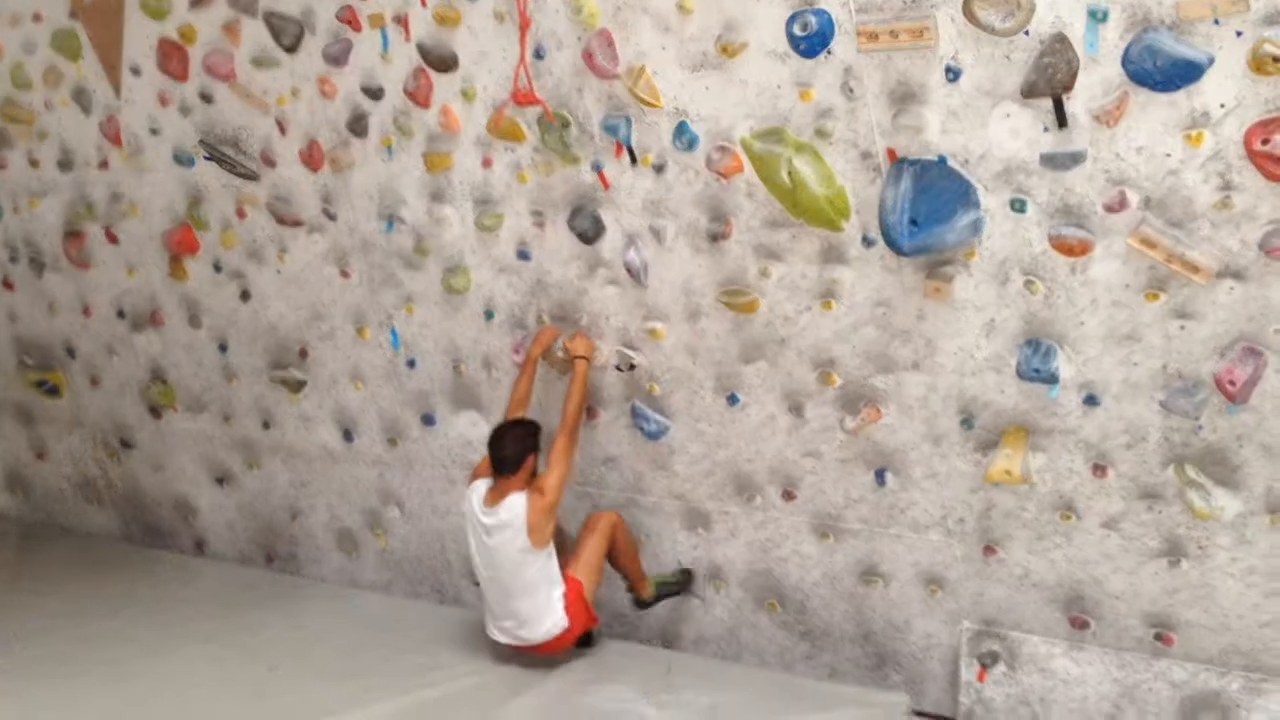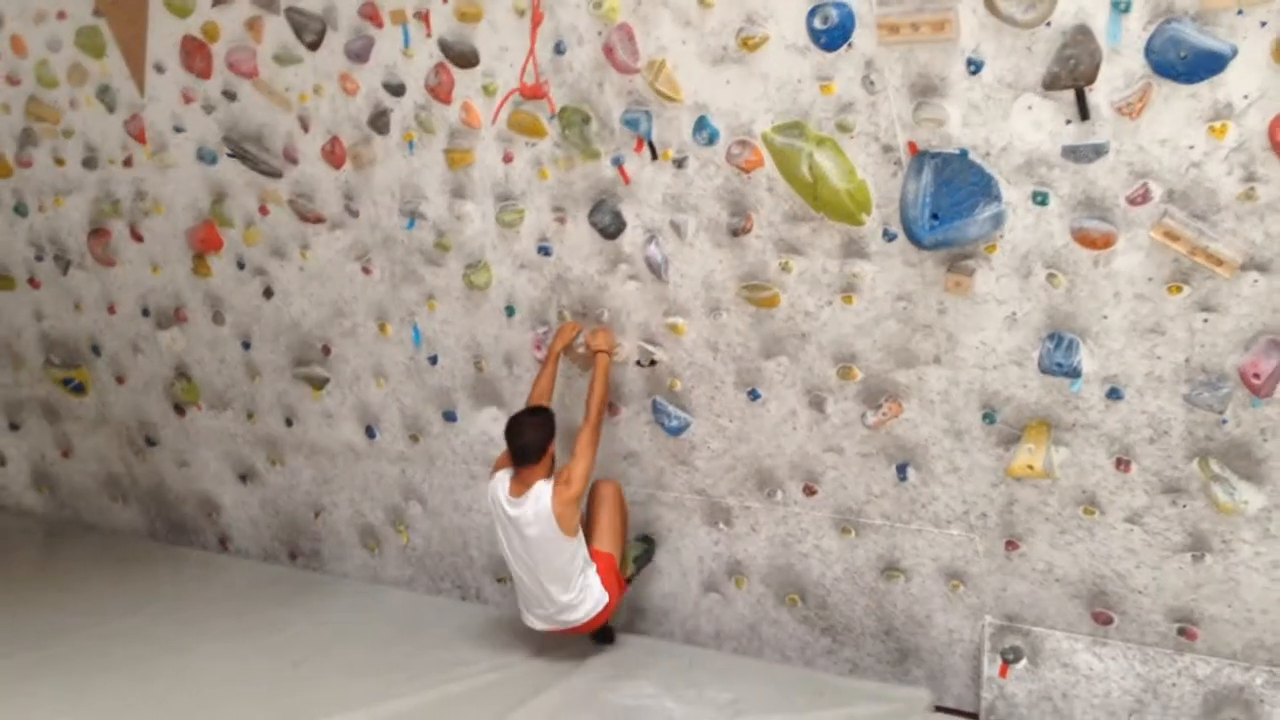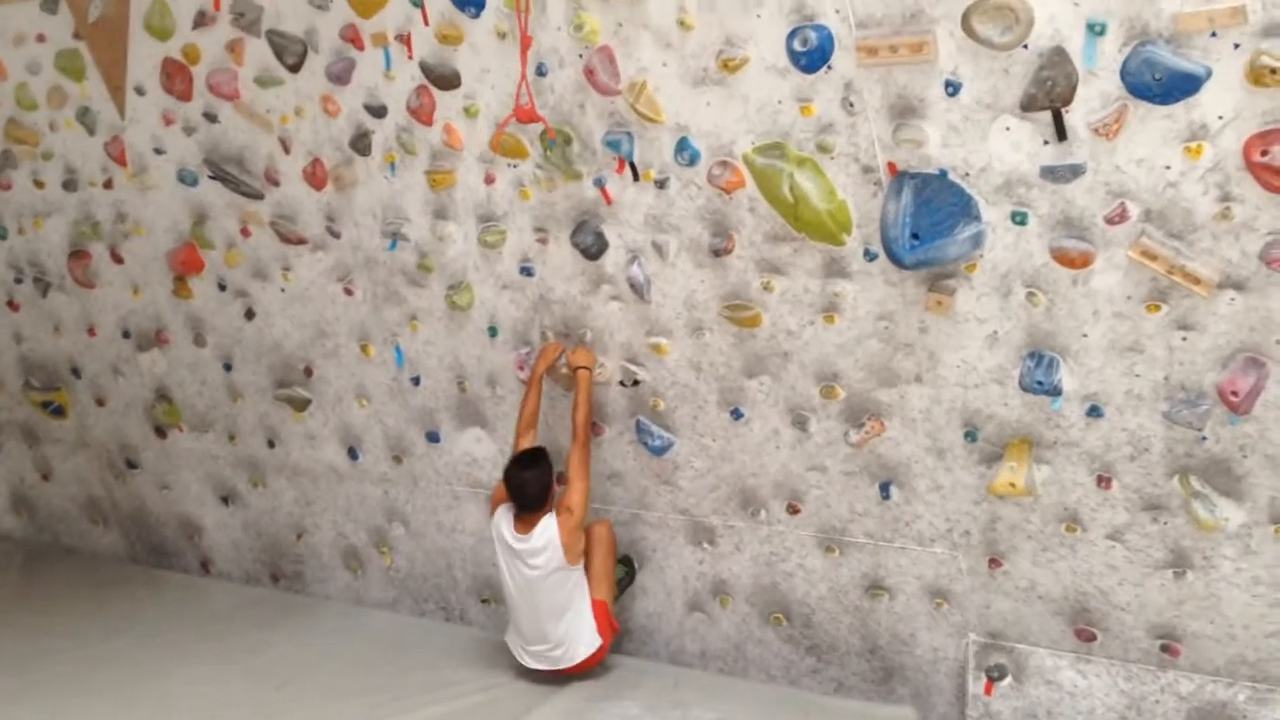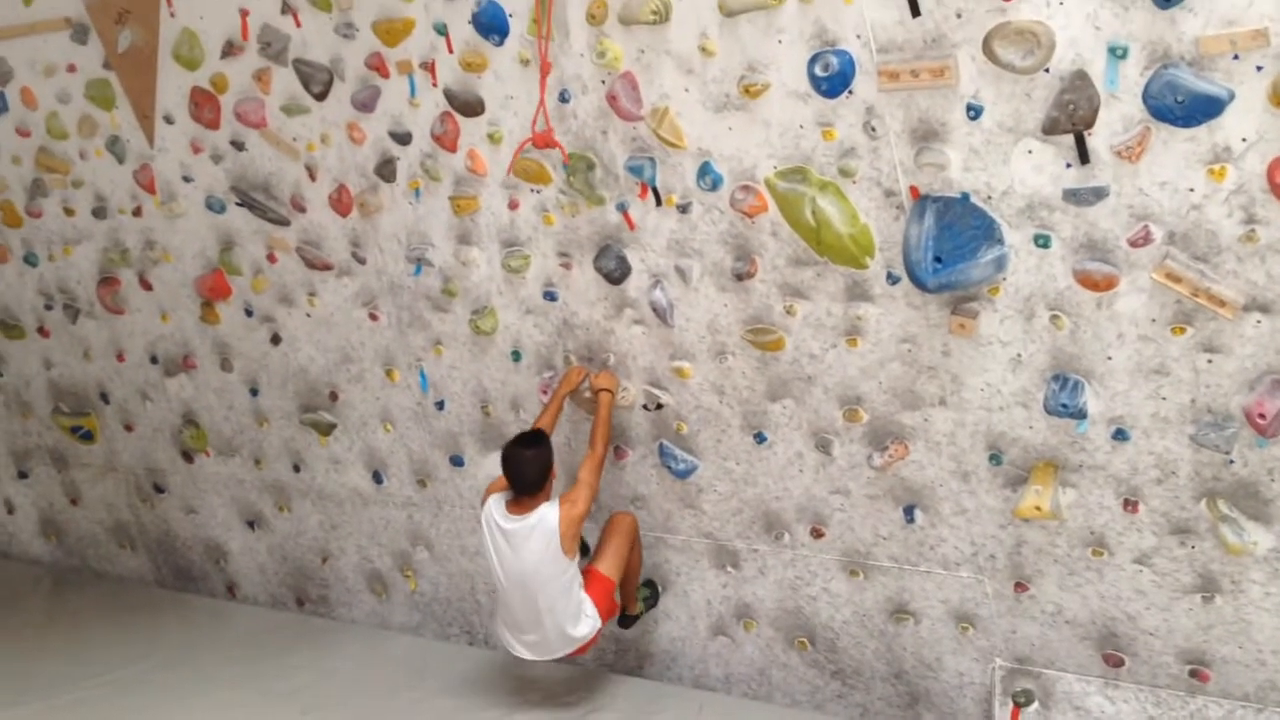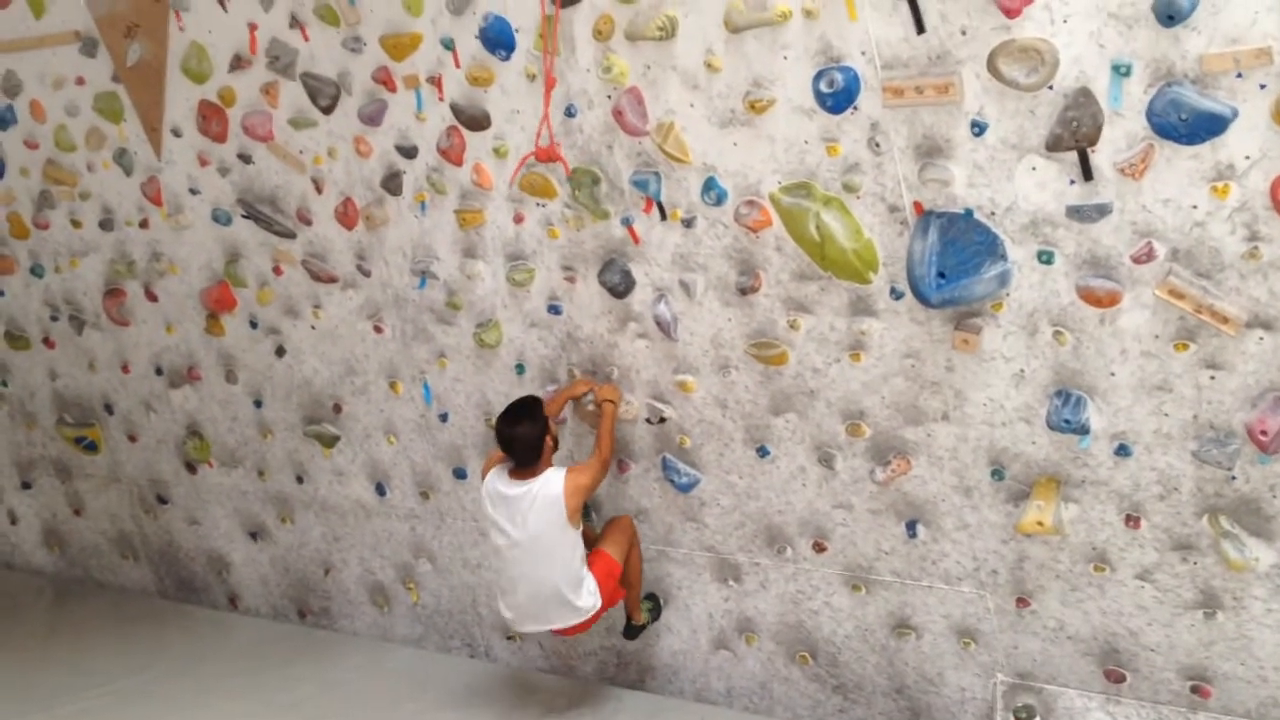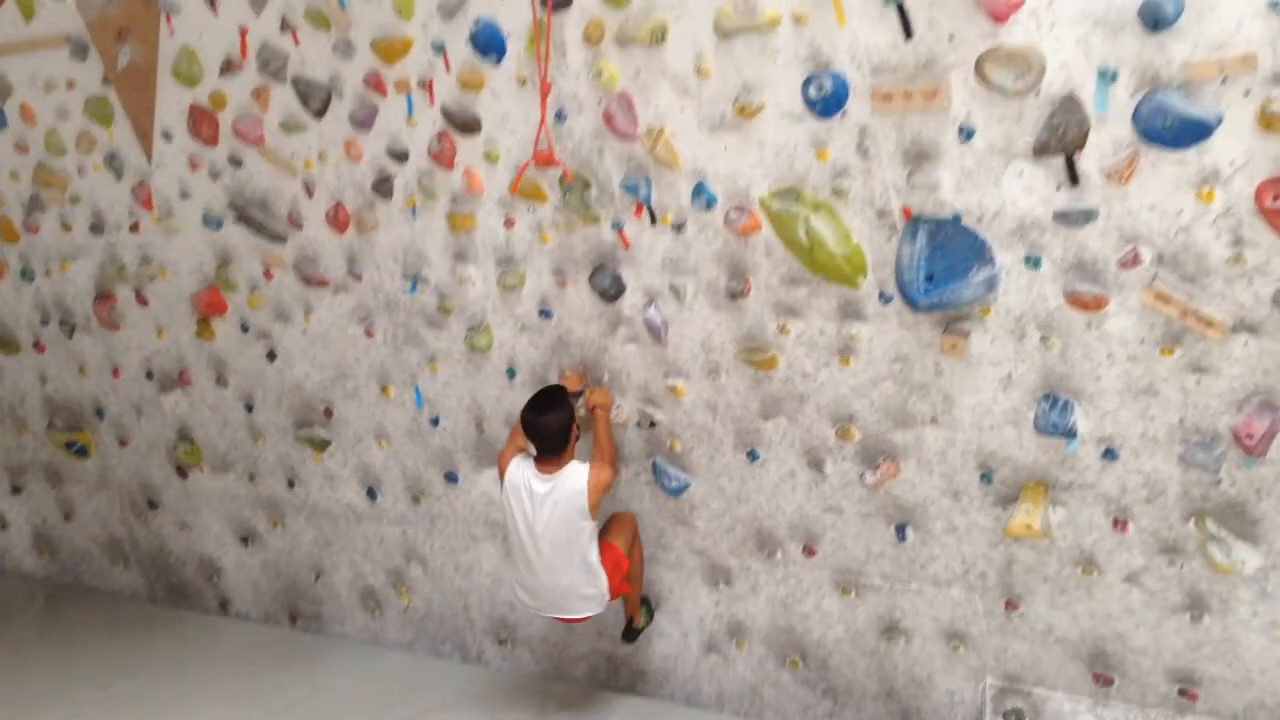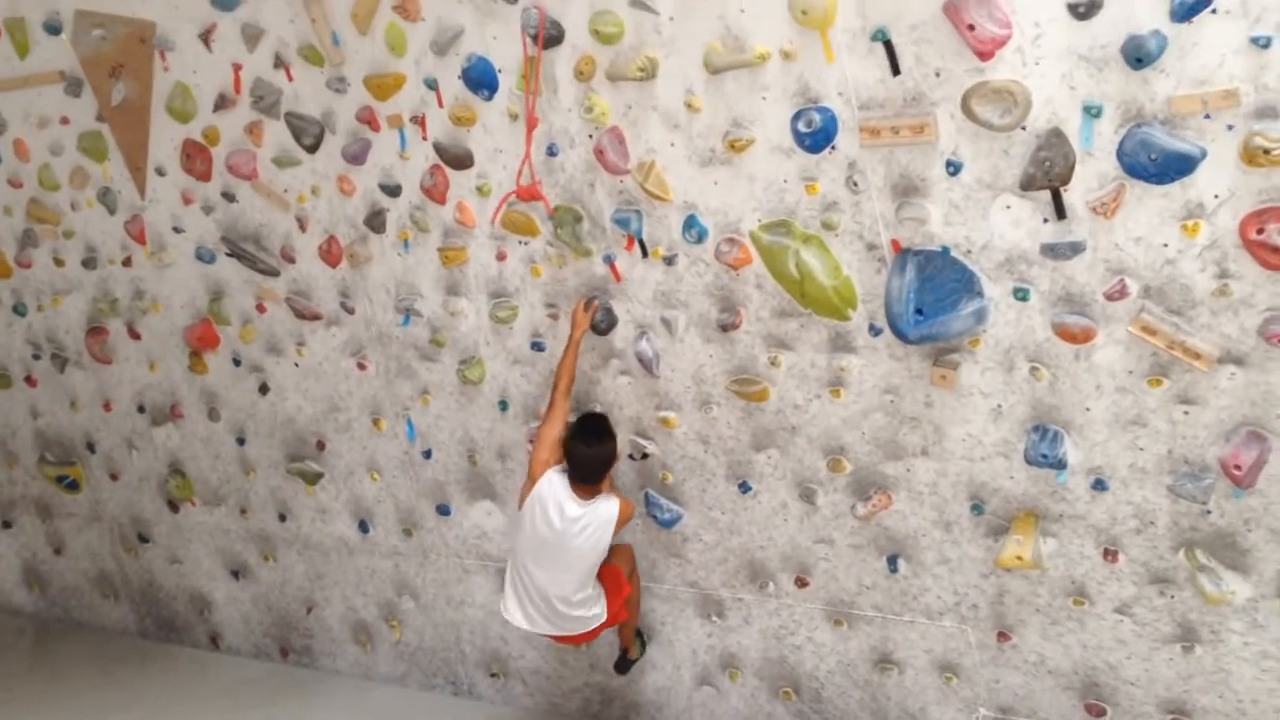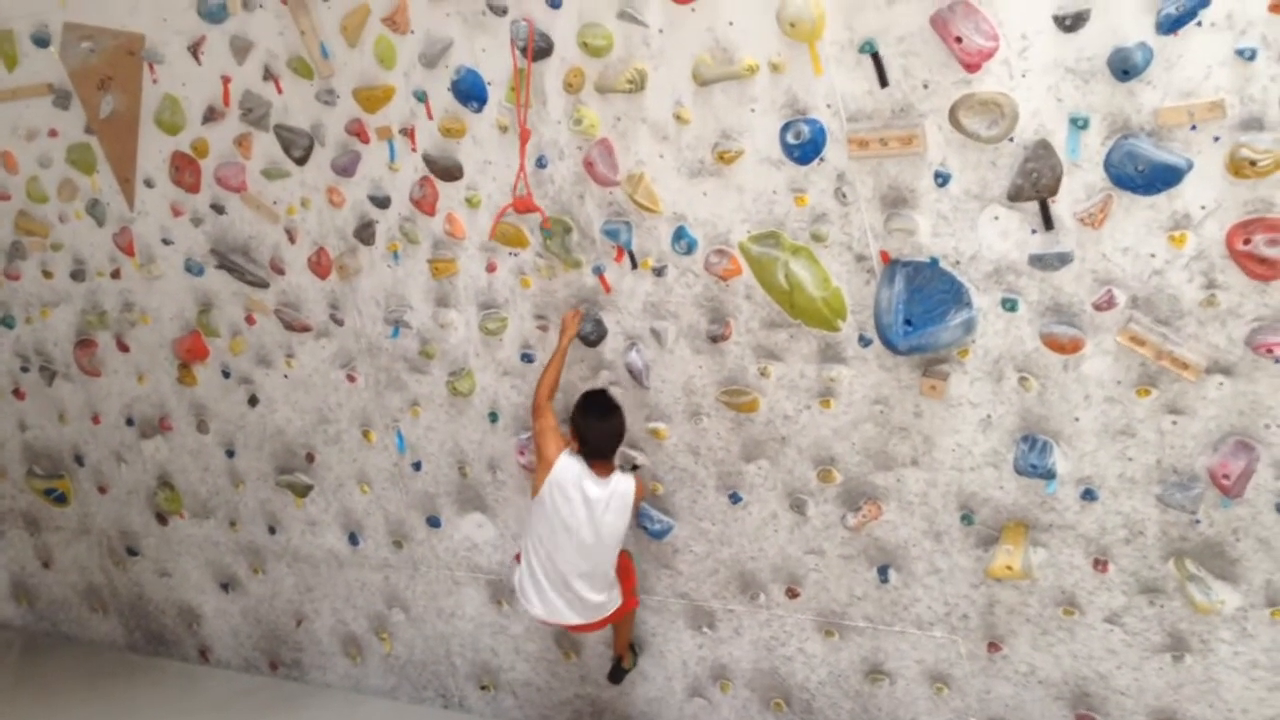
dt=0.5s
person 1, frame 1
left shoulder: (477, 488)
right shoulder: (537, 505)
left elbow: (511, 419)
right elbow: (568, 427)
left wrist: (533, 355)
right wrist: (580, 360)
left hip: (503, 633)
right hip: (552, 633)
right knee: (606, 520)
right ankle: (644, 590)
person 1, frame 2
left shoulder: (498, 481)
right shoulder: (563, 494)
left elbow: (532, 412)
right elbow: (593, 419)
left wrist: (556, 349)
right wrist: (602, 354)
left hip: (538, 619)
right hip: (590, 611)
right knee: (606, 488)
right ankle: (623, 568)
person 1, frame 3
left shoulder: (499, 516)
right shoulder: (565, 526)
left elbow: (524, 438)
right elbow: (580, 441)
left wrist: (539, 370)
right wrist: (583, 372)
left hip: (527, 657)
right hip: (583, 656)
right knee: (599, 529)
right ankle: (610, 588)
person 1, frame 4
left shoulder: (492, 502)
right shoulder: (566, 515)
left elbow: (531, 443)
right elbow: (597, 453)
left wrist: (562, 391)
right wrist: (605, 394)
left hip: (516, 641)
right hip: (574, 638)
right knee: (623, 522)
right ankle: (631, 607)
person 1, frame 5
left shoulder: (492, 472)
right shoulder: (571, 485)
left elbow: (525, 435)
right elbow: (602, 456)
left wrist: (565, 396)
right wrist: (608, 404)
left hip: (518, 616)
right hip: (574, 614)
right knee: (623, 525)
right ankle: (637, 617)
person 1, frame 6
left shoulder: (509, 467)
right shoulder: (591, 480)
left elbow: (524, 427)
right elbow: (607, 461)
left wrist: (552, 397)
right wrist: (599, 409)
left hip: (529, 596)
right hip: (584, 602)
right knee: (625, 522)
right ankle: (635, 619)
person 1, frame 7
left shoulder: (541, 477)
right shoulder: (619, 512)
left elbow: (559, 398)
left wrist: (577, 333)
left hip: (522, 611)
right hip: (580, 624)
right knee: (624, 555)
right ankle: (629, 650)
person 1, frame 8
left shoulder: (553, 463)
right shoulder: (632, 489)
left elbow: (541, 402)
left wrist: (565, 339)
left hip: (535, 598)
right hip: (595, 611)
right ankle: (622, 659)
